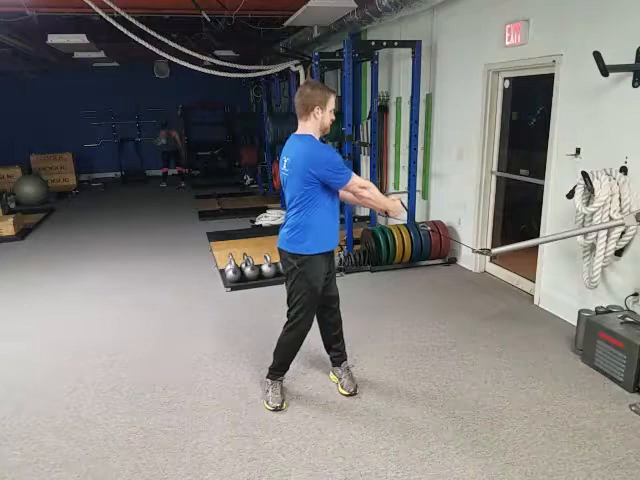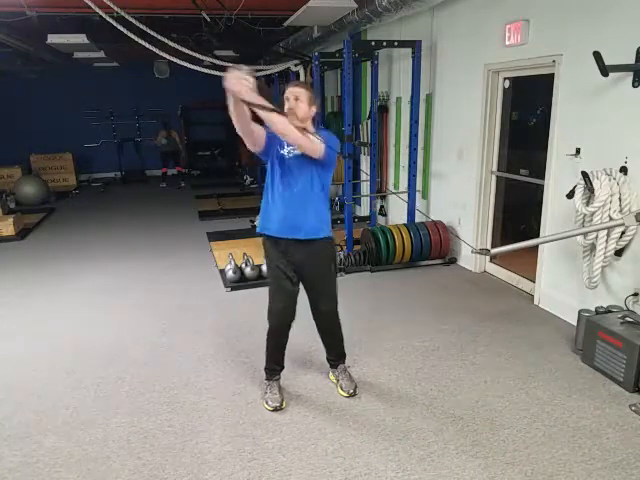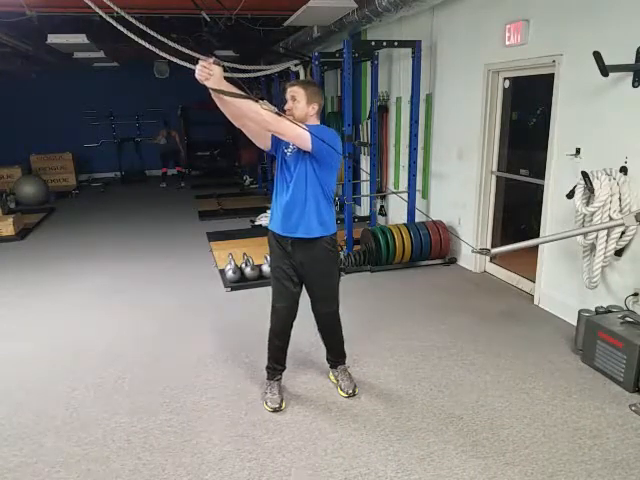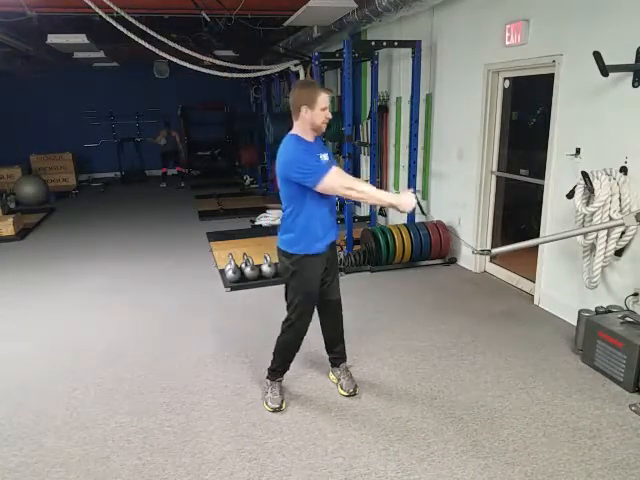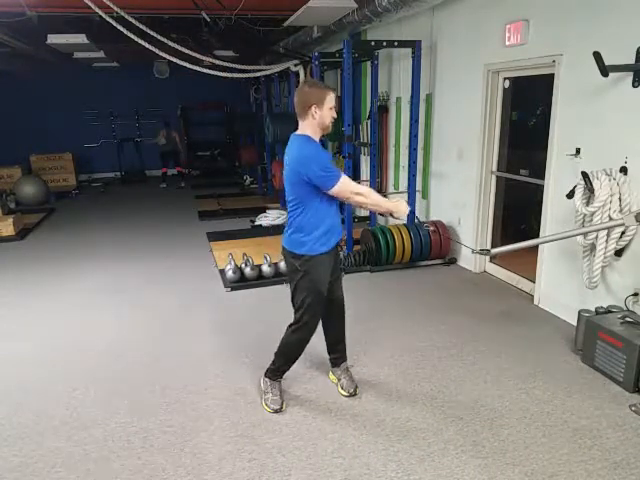
dt=1s
person 1, frame 1
left shoulder: (294, 146)
right shoulder: (318, 153)
left elbow: (338, 191)
right elbow: (359, 187)
left wrist: (377, 203)
right wrist: (389, 206)
left hip: (317, 249)
right hip: (304, 252)
left knee: (329, 307)
right knee: (300, 318)
left ankle: (339, 364)
right ankle: (274, 378)
person 1, frame 2
left shoulder: (325, 141)
right shoulder: (271, 141)
left elbow: (302, 143)
right elbow: (245, 129)
left wrist: (256, 101)
right wrist: (236, 95)
left hip: (317, 242)
right hip: (278, 241)
left knee: (327, 310)
right knee: (280, 316)
left ankle: (338, 366)
right ankle: (272, 378)
person 1, frame 3
left shoulder: (327, 139)
right shoulder: (282, 142)
left elbow: (273, 123)
right elbow: (245, 122)
left wrist: (223, 84)
right wrist: (214, 87)
left hip: (318, 243)
right hip: (282, 240)
left knee: (327, 311)
right knee: (281, 314)
left ankle: (338, 366)
right ankle: (273, 377)
person 1, frame 4
left shoulder: (317, 145)
right shoulder: (294, 153)
left elbow: (344, 178)
right elbow: (344, 189)
left wrist: (390, 197)
right wrist: (394, 199)
left hip: (325, 245)
right hip: (301, 252)
left knee: (331, 309)
right knee: (298, 318)
left ankle: (338, 365)
right ankle: (274, 378)
person 1, frame 5
left shoulder: (303, 145)
right shoulder: (309, 154)
left elbow: (343, 190)
right elbow: (352, 193)
left wrist: (383, 205)
right wrist: (393, 207)
left hip: (324, 247)
right hip: (307, 253)
left knee: (334, 308)
right knee: (306, 320)
left ankle: (338, 365)
right ankle: (272, 378)
